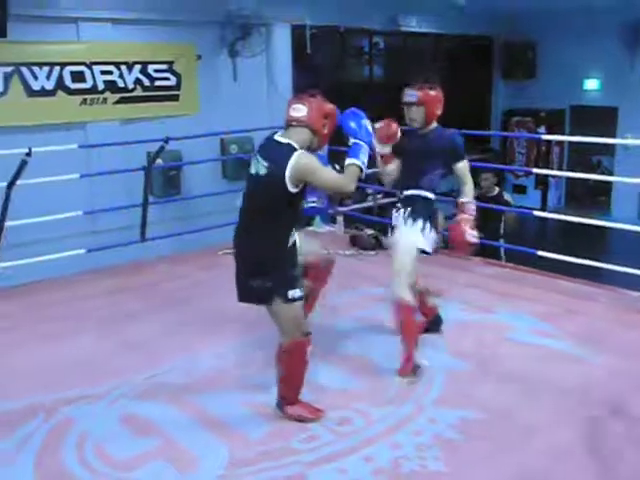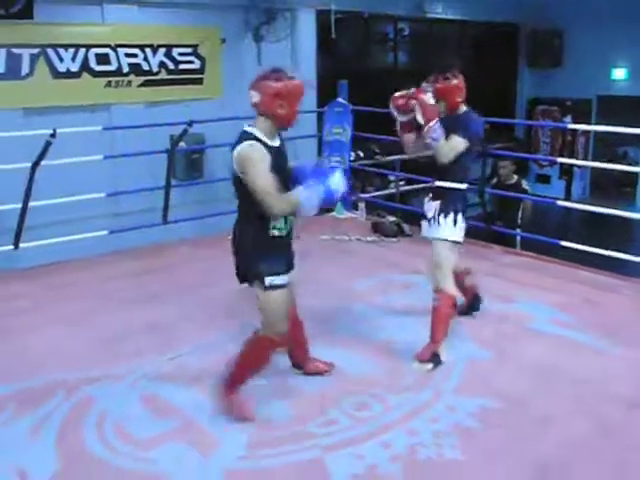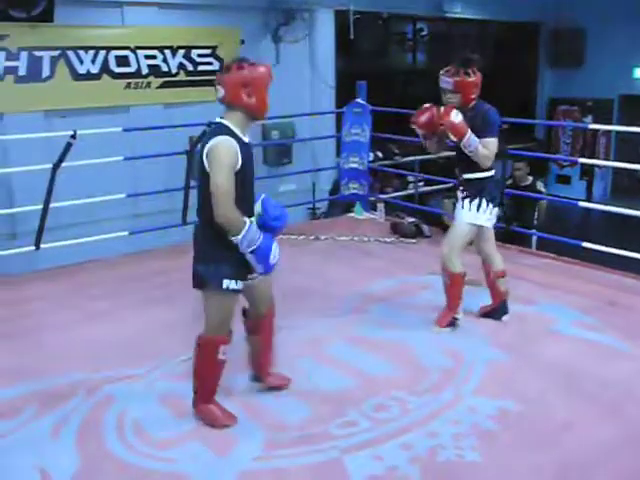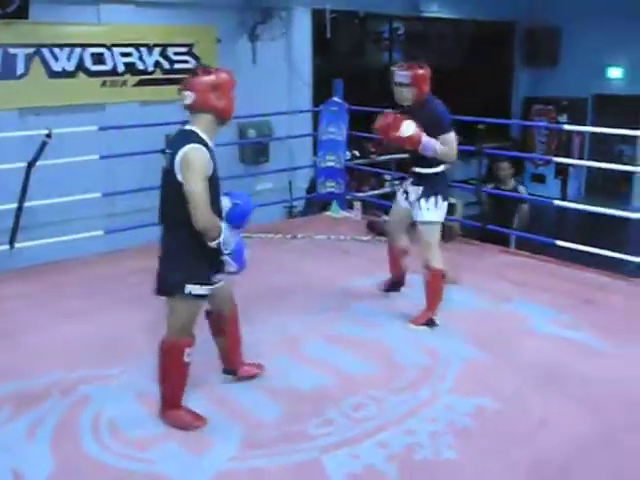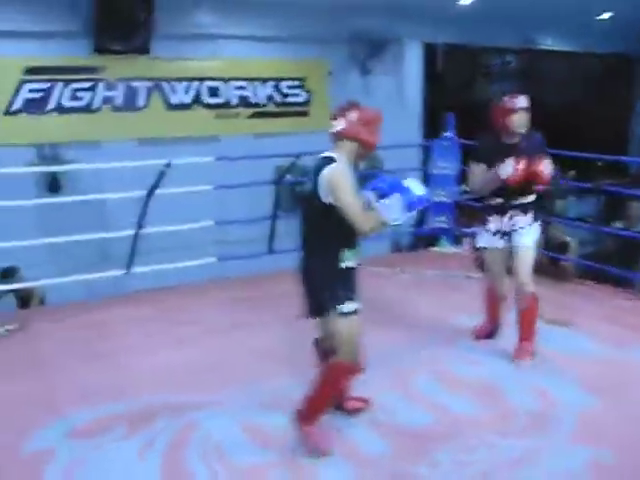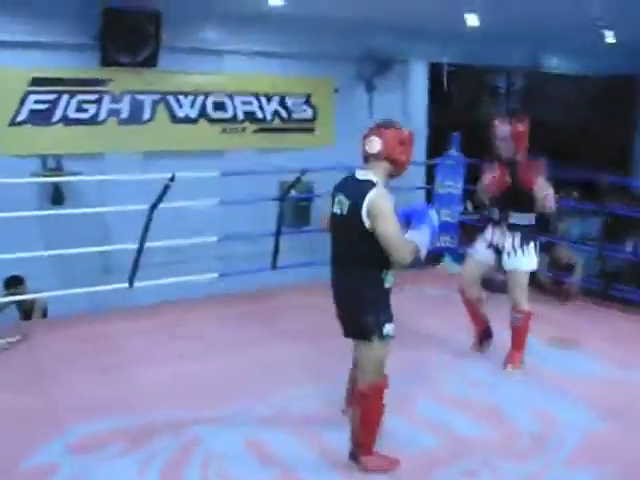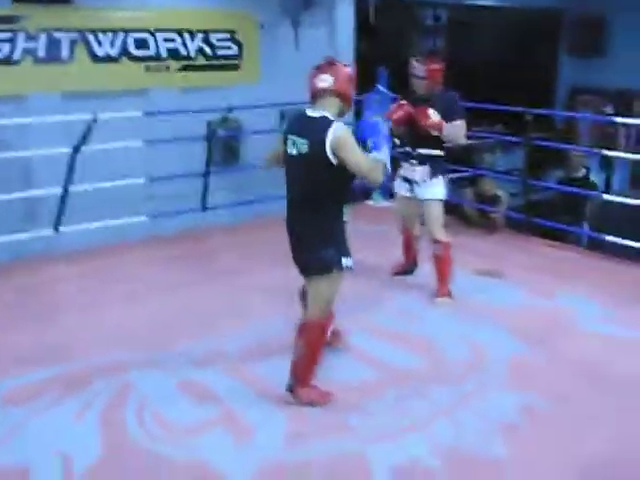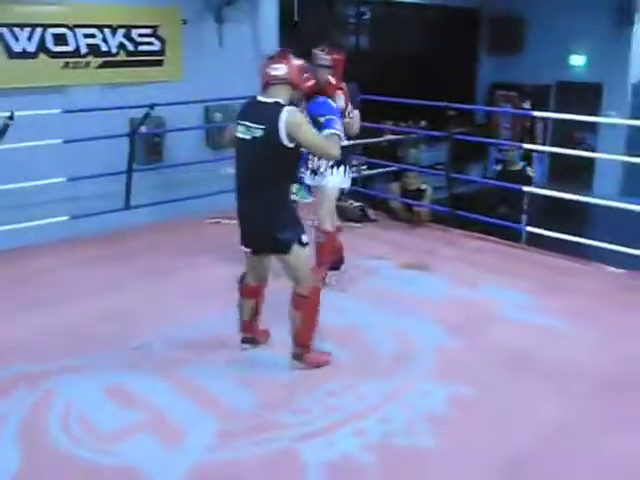
dt=0.4s
person 1, frame 1
left shoulder: (272, 145)
right shoulder: (299, 160)
right elbow: (345, 185)
right wrist: (360, 145)
left hip: (264, 244)
right hip: (267, 257)
left knee: (321, 261)
right knee: (294, 334)
left ankle: (293, 330)
right ankle: (289, 400)
person 1, frame 2
left shoulder: (271, 140)
right shoulder: (248, 150)
right elbow: (277, 205)
left wrist: (314, 186)
right wrist: (322, 189)
left hip: (277, 242)
right hip: (259, 248)
left knee: (287, 307)
right knee: (275, 327)
left ankle: (302, 360)
right ankle: (231, 386)
person 1, frame 3
left shoulder: (236, 137)
right shoulder: (222, 143)
right elbow: (224, 214)
left wrist: (260, 209)
right wrist: (256, 241)
left hip: (239, 246)
right hip: (219, 250)
left knee: (263, 305)
right knee: (218, 329)
left ankle: (262, 370)
right ankle: (203, 400)
person 1, frame 4
left shoulder: (187, 140)
right shoulder: (194, 151)
right elbow: (204, 219)
left wrist: (224, 203)
right wrist: (228, 242)
left hip: (194, 249)
right hip: (187, 253)
left knee: (225, 305)
right knee: (180, 332)
left ankle: (234, 364)
right ankle: (170, 405)
person 1, frame 5
left shoulder: (328, 167)
right shoulder: (337, 172)
right elbow: (366, 224)
left wrist: (372, 193)
right wrist: (398, 202)
left hip: (326, 269)
right hip: (330, 274)
left knee: (331, 340)
right knee: (349, 354)
left ankle: (337, 396)
right ankle: (307, 418)
person 1, frame 6
left shoulder: (345, 185)
right shoulder: (377, 197)
left elbow: (331, 226)
right elbow: (403, 255)
right wrist: (423, 228)
left hip: (345, 286)
right hip: (368, 293)
left knee: (365, 357)
right knee: (372, 374)
left ankle: (353, 406)
right ankle: (362, 450)
person 1, frame 7
left shoulder: (296, 123)
right shoulder: (336, 132)
left elbow: (276, 159)
right elbow: (375, 177)
left hip: (299, 224)
right hip: (325, 229)
left knee: (316, 283)
right knee: (318, 309)
left ankle: (317, 335)
right ankle: (300, 382)
person 1, frame 8
left shoulder: (247, 110)
right shoulder: (289, 117)
left elbow: (227, 138)
right elbow: (332, 152)
right wrist: (333, 122)
left hip: (248, 210)
right hip: (278, 213)
left knee: (254, 274)
right knee: (307, 283)
left ankle: (249, 331)
right ankle: (303, 350)
person 2, frame 1
left shoulder: (449, 139)
right shoulder: (407, 139)
left elbow: (466, 180)
right elbow: (389, 178)
left wrist: (466, 216)
right wrist: (383, 151)
left hip: (419, 211)
right hip: (404, 208)
left knee: (399, 282)
right knee: (407, 275)
left ankle: (410, 356)
right ankle: (431, 317)
person 2, frame 2
left shoulder: (470, 122)
right shoulder: (442, 118)
left elbow: (444, 155)
right elbow: (412, 149)
left wrist: (429, 119)
right wrist: (404, 119)
left hip: (450, 201)
right hip: (437, 197)
left knee: (440, 273)
right knee: (445, 258)
left ankle: (433, 348)
right ankle: (472, 297)
person 2, frame 3
left shoulder: (486, 115)
right shoulder: (452, 110)
left elbow: (486, 158)
right elbow: (434, 147)
left wrist: (460, 132)
right wrist: (427, 129)
left hip: (480, 191)
right hip: (469, 188)
left knee: (449, 252)
right knee: (487, 249)
left ankle: (451, 312)
right ankle: (499, 303)
person 2, frame 4
left shoulder: (436, 110)
right shoulder: (408, 108)
left elbow: (450, 154)
left wrist: (418, 138)
right wrist: (389, 132)
left hip: (432, 185)
right hip: (414, 180)
left knee: (429, 249)
right knee: (395, 229)
left ankle: (431, 311)
right ankle: (397, 276)
person 2, frame 5
left shoulder: (534, 140)
right shoulder: (486, 144)
left elbow: (543, 172)
right elbow: (474, 186)
left wrist: (543, 175)
right wrist: (499, 176)
left hip: (525, 215)
right hip: (494, 215)
left knee: (523, 279)
right knee: (494, 277)
left ankle: (526, 340)
right ankle: (492, 323)
person 2, frame 6
left shoulder: (533, 165)
right shoulder: (496, 161)
left elbow: (549, 207)
right elbow: (484, 199)
left wrist: (538, 187)
right wrist: (488, 185)
left hip: (521, 235)
right hip: (494, 230)
left knee: (517, 298)
right knee: (467, 281)
left ankle: (517, 351)
right ankle: (483, 328)
person 2, frame 7
left shoulder: (449, 100)
right shoulder: (410, 98)
left elbow: (460, 138)
left wrist: (439, 127)
right wrist: (397, 122)
left hip: (431, 169)
right hip: (409, 165)
left knee: (434, 229)
right knee: (406, 221)
left ankle: (444, 284)
right ankle: (410, 261)
person 2, frame 8
left shoulder: (347, 90)
right shoulder: (310, 90)
left elbow: (354, 129)
left wrist: (343, 104)
left hip: (335, 160)
right hip: (315, 157)
left knee: (323, 215)
right knee: (326, 212)
left ankle: (321, 267)
right ankle: (336, 255)
